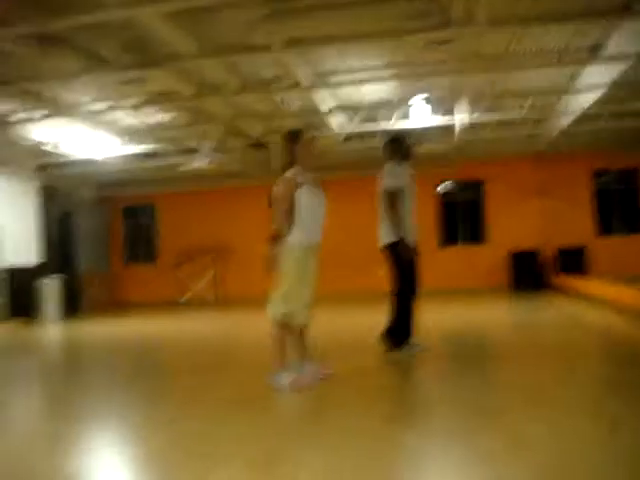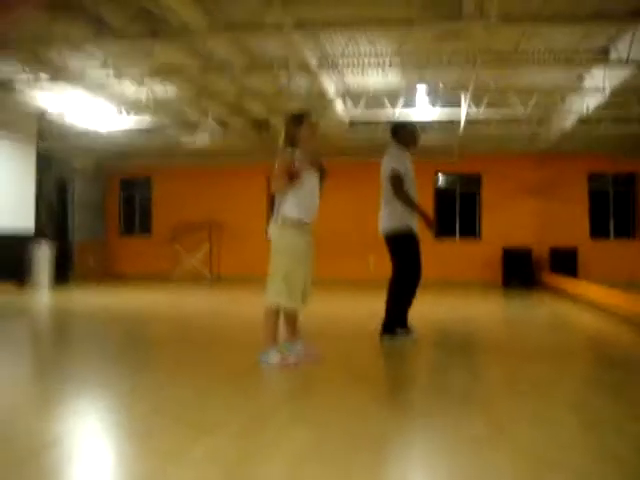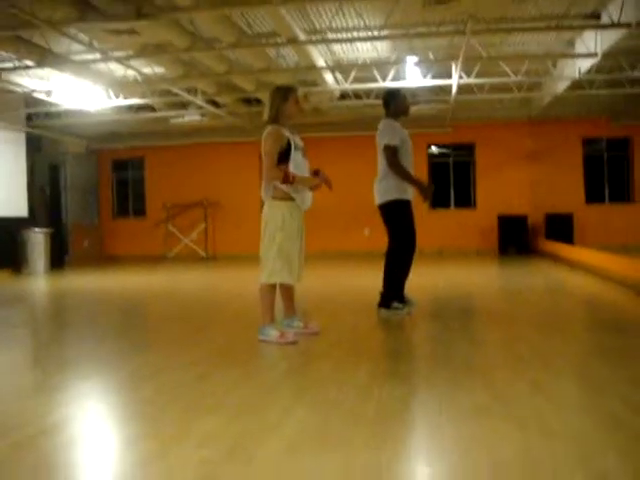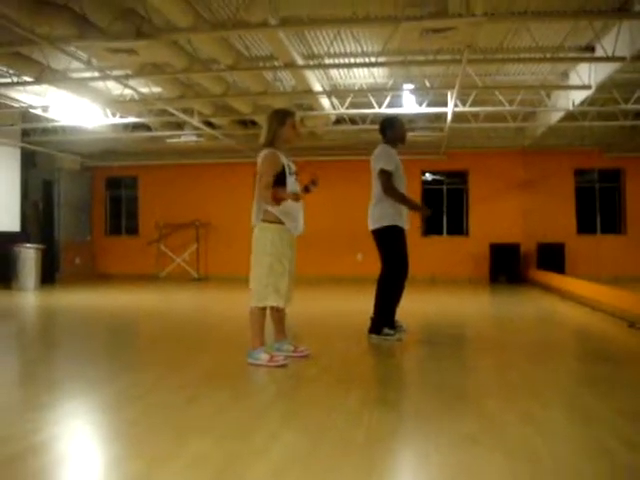
dt=0.5s
person 1, frame 1
left shoulder: (307, 180)
right shoulder: (289, 181)
right elbow: (279, 219)
right wrist: (274, 253)
left hip: (307, 252)
right hip: (294, 253)
left knee: (300, 309)
right knee: (287, 310)
left ankle: (303, 363)
right ankle: (281, 371)
person 1, frame 2
left shoulder: (305, 159)
right shoulder: (287, 157)
left elbow: (315, 195)
right elbow: (276, 188)
left wrist: (319, 173)
right wrist: (296, 169)
left hip: (304, 233)
right hip: (288, 232)
left knee: (295, 290)
right knee: (279, 289)
left ankle: (292, 342)
right ankle: (270, 349)
person 1, frame 3
left shoulder: (290, 135)
right shoulder: (274, 133)
right elbow: (269, 173)
left wrist: (313, 177)
right wrist: (302, 180)
left hip: (294, 208)
right hip: (279, 207)
left knee: (289, 265)
right knee: (274, 264)
left ankle: (290, 318)
right ankle: (267, 326)
person 1, frame 4
left shoulder: (284, 159)
right shoulder: (270, 156)
right elbow: (263, 194)
left wrist: (306, 189)
right wrist: (284, 195)
left hip: (285, 231)
right hip: (270, 230)
left knee: (280, 289)
right knee: (264, 288)
left ankle: (281, 341)
right ankle: (257, 349)
person 2, frame 1
left shoulder: (400, 171)
right shoulder: (394, 171)
right elbow: (391, 206)
right wrist: (403, 241)
left hip: (401, 238)
right hip: (397, 237)
left knee: (405, 286)
right knee: (405, 286)
left ankle: (397, 334)
right ankle: (400, 337)
person 2, frame 2
left shoulder: (401, 157)
right shoulder: (396, 155)
right elbow: (398, 190)
left wrist: (419, 215)
right wrist: (423, 214)
left hip: (404, 224)
right hip: (397, 225)
left knee: (410, 273)
right knee: (405, 274)
left ankle: (397, 322)
right ankle: (391, 326)
person 2, frame 3
left shoulder: (395, 128)
right shoulder: (389, 127)
right elbow: (393, 163)
left wrist: (417, 185)
right wrist: (419, 185)
left hip: (399, 195)
right hip: (393, 196)
left knee: (405, 244)
right knee: (401, 245)
left ankle: (396, 295)
right ankle: (388, 300)
person 2, frame 4
left shoulder: (390, 154)
right shoulder: (384, 153)
right elbow: (387, 188)
left wrist: (412, 205)
right wrist: (415, 205)
left hip: (392, 221)
right hip: (386, 222)
left knee: (398, 270)
right knee: (392, 271)
left ankle: (386, 321)
right ankle: (379, 325)
